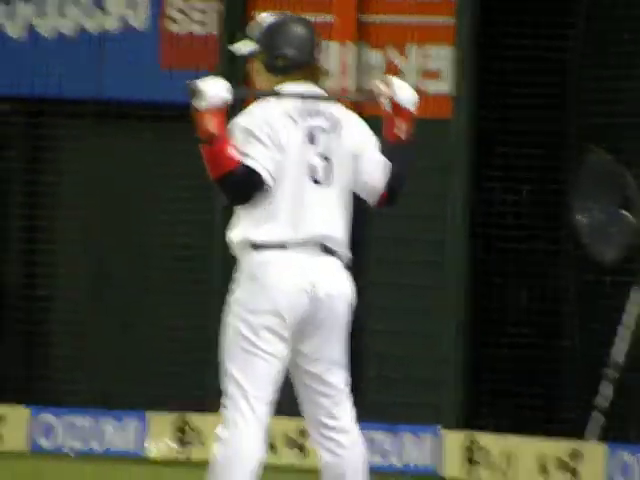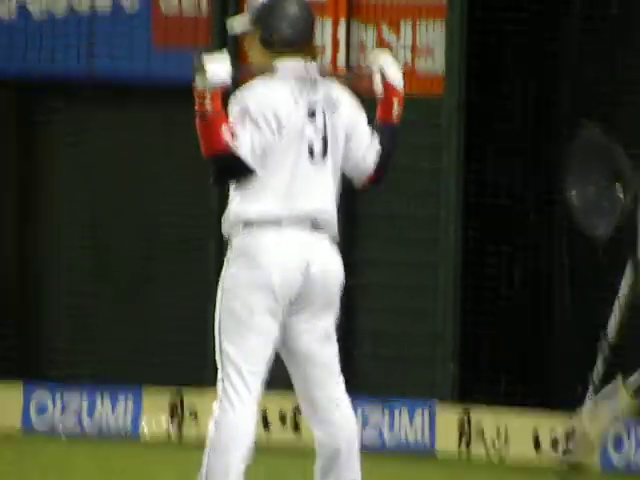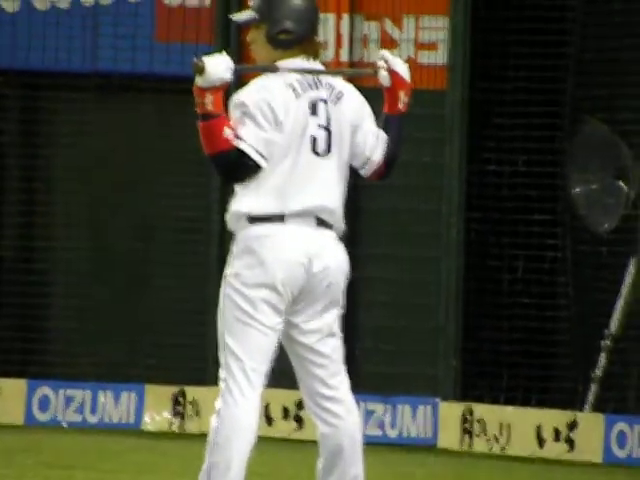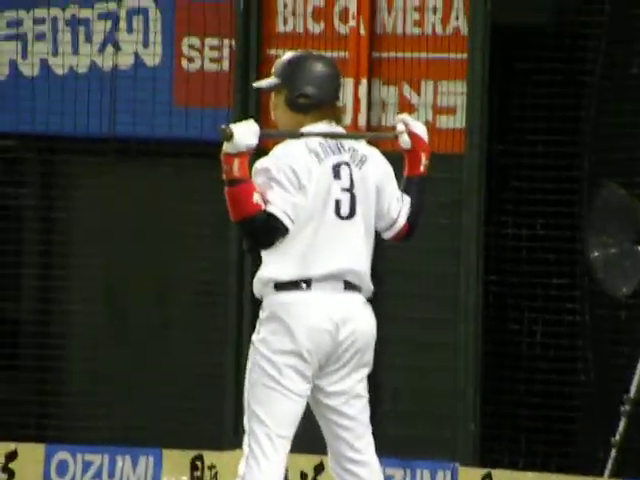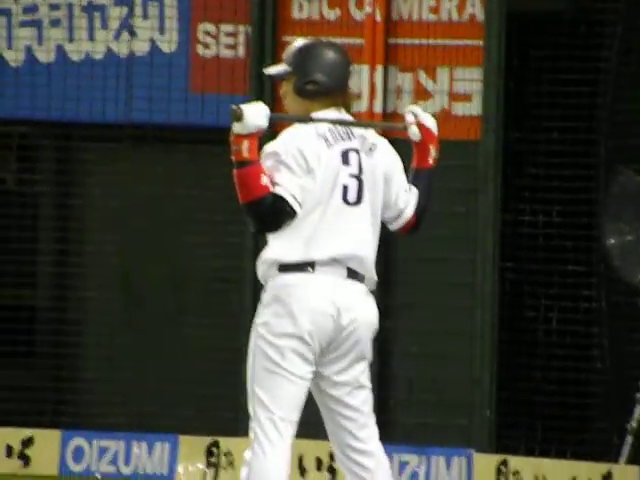
dt=0.5s
person 1, frame 1
left shoulder: (265, 116)
right shoulder: (347, 122)
left elbow: (238, 187)
right elbow: (386, 191)
left wrist: (210, 119)
right wrist: (399, 120)
left hip: (272, 273)
right hip: (329, 277)
left knee: (245, 410)
right knee: (334, 413)
person 1, frame 2
left shoulder: (261, 95)
right shoulder: (340, 100)
left elbow: (228, 167)
right elbow: (372, 170)
left wrist: (209, 97)
right wrist: (390, 102)
left hip: (264, 252)
right hip: (318, 254)
left knee: (238, 388)
right knee: (325, 389)
person 1, frame 3
left shoulder: (263, 92)
right shoulder: (346, 95)
left elbow: (234, 167)
right elbow: (380, 164)
left wrist: (209, 98)
right wrist: (397, 96)
left hip: (267, 247)
right hip: (323, 250)
left knee: (240, 383)
right knee: (330, 386)
person 1, frame 4
left shoulder: (287, 156)
right shoulder: (369, 158)
left elbow: (260, 231)
right elbow: (404, 226)
left wrist: (235, 163)
right wrist: (417, 157)
left hip: (295, 310)
right hip: (353, 313)
left knee: (265, 444)
person 1, frame 5
left shoulder: (295, 141)
right shoulder: (377, 147)
left elbow: (268, 215)
right elbow: (410, 218)
left wrist: (245, 144)
right wrist: (425, 148)
left hip: (298, 295)
right hip: (354, 300)
left knee: (271, 429)
right knee: (358, 435)
